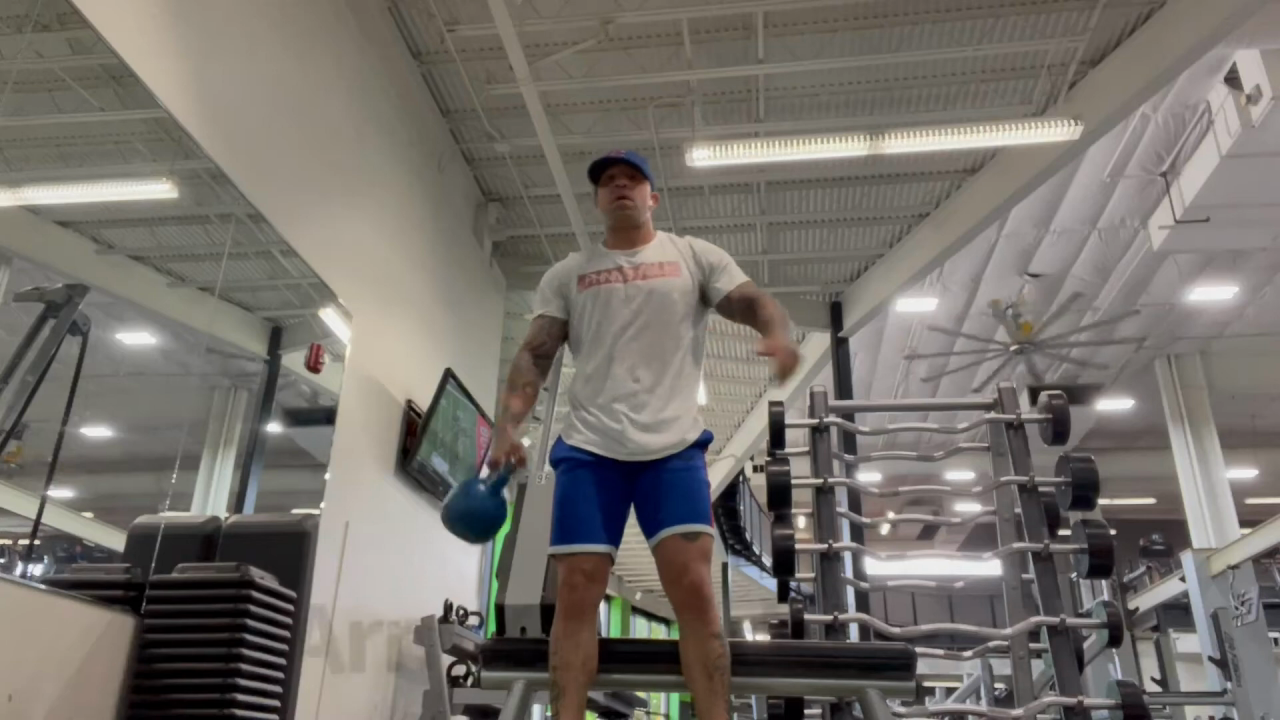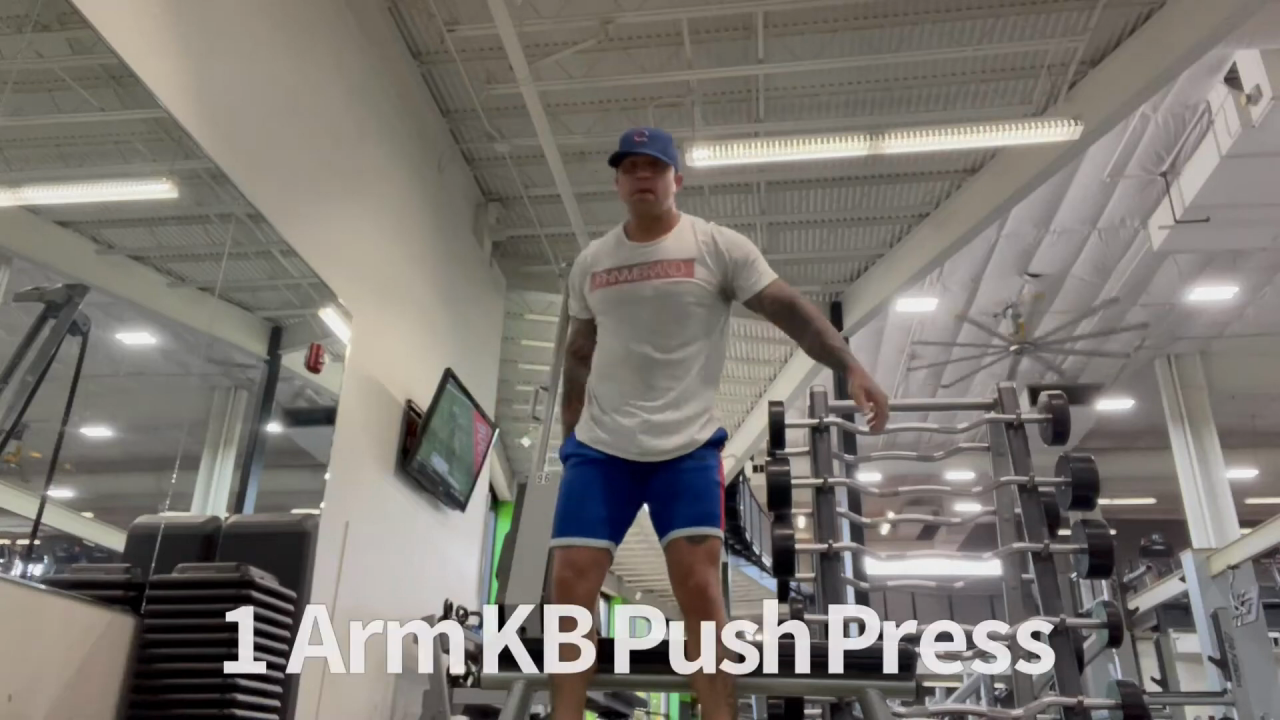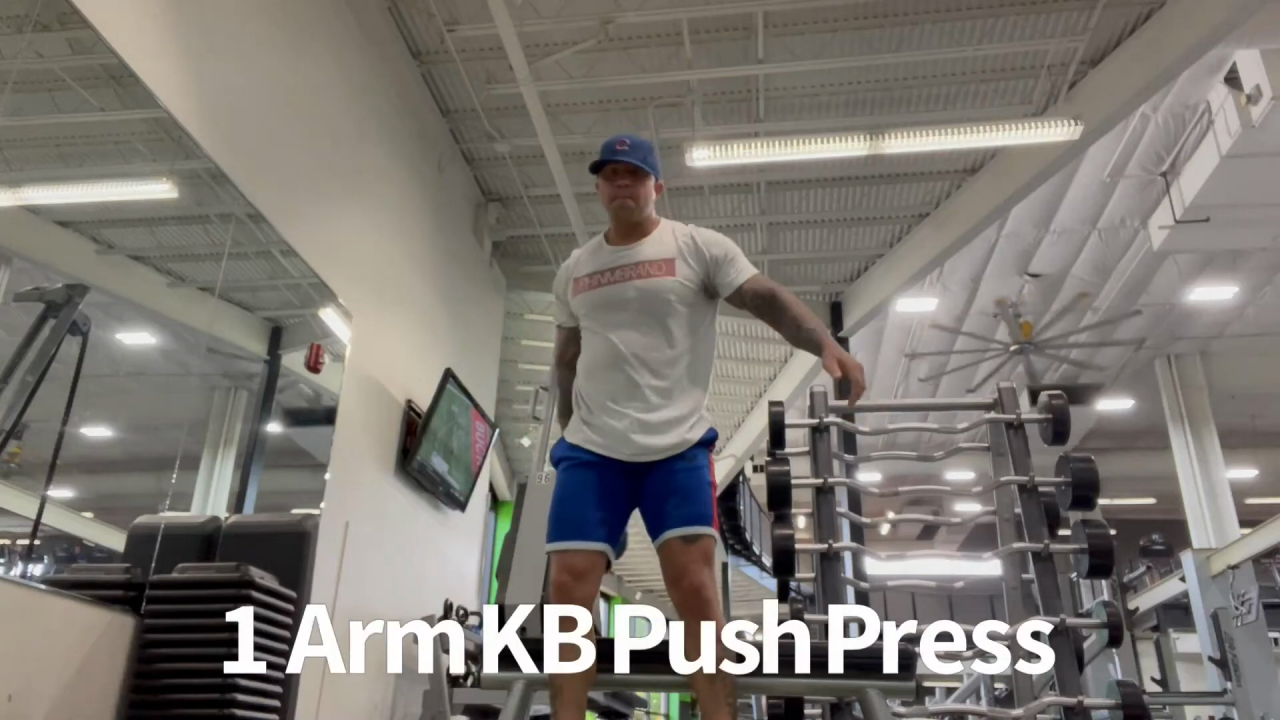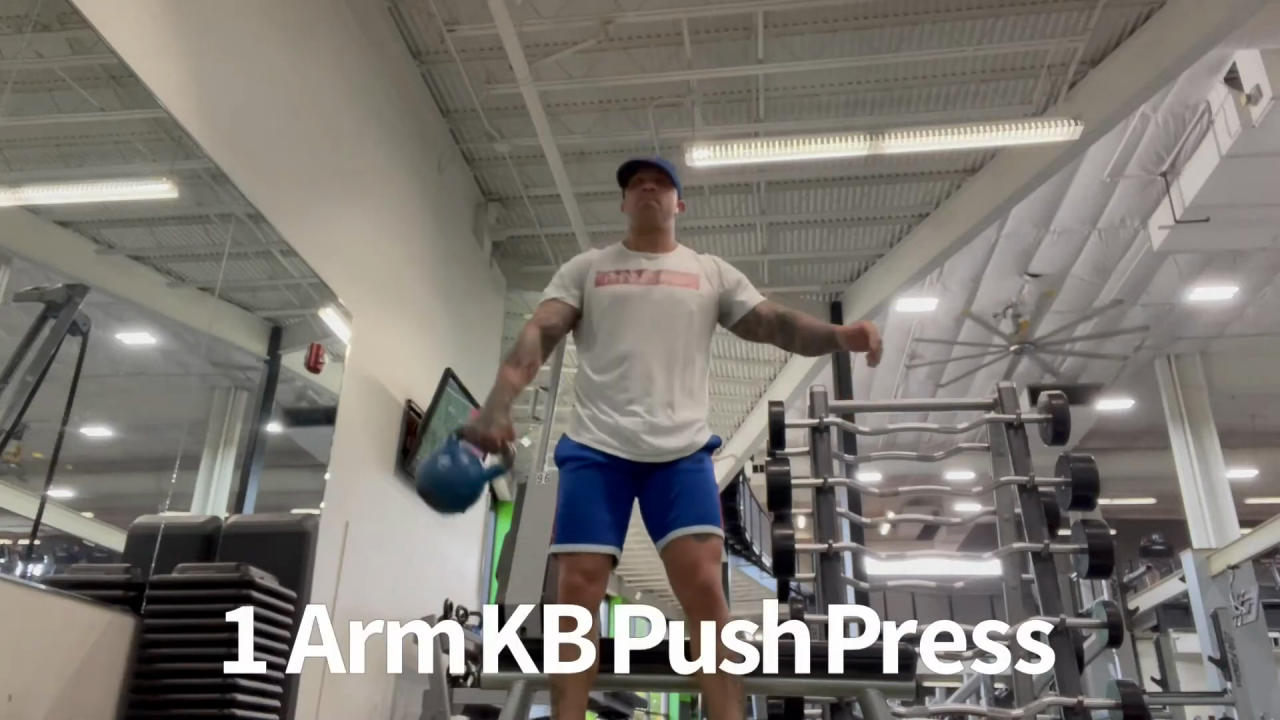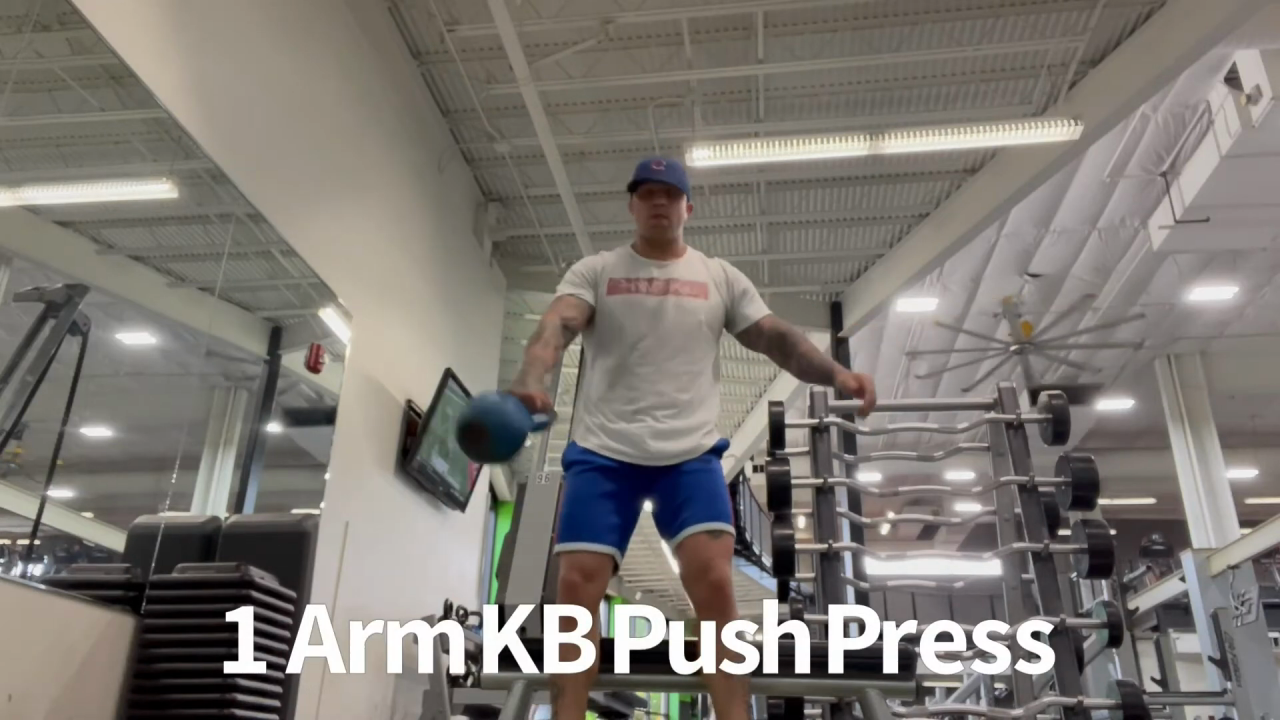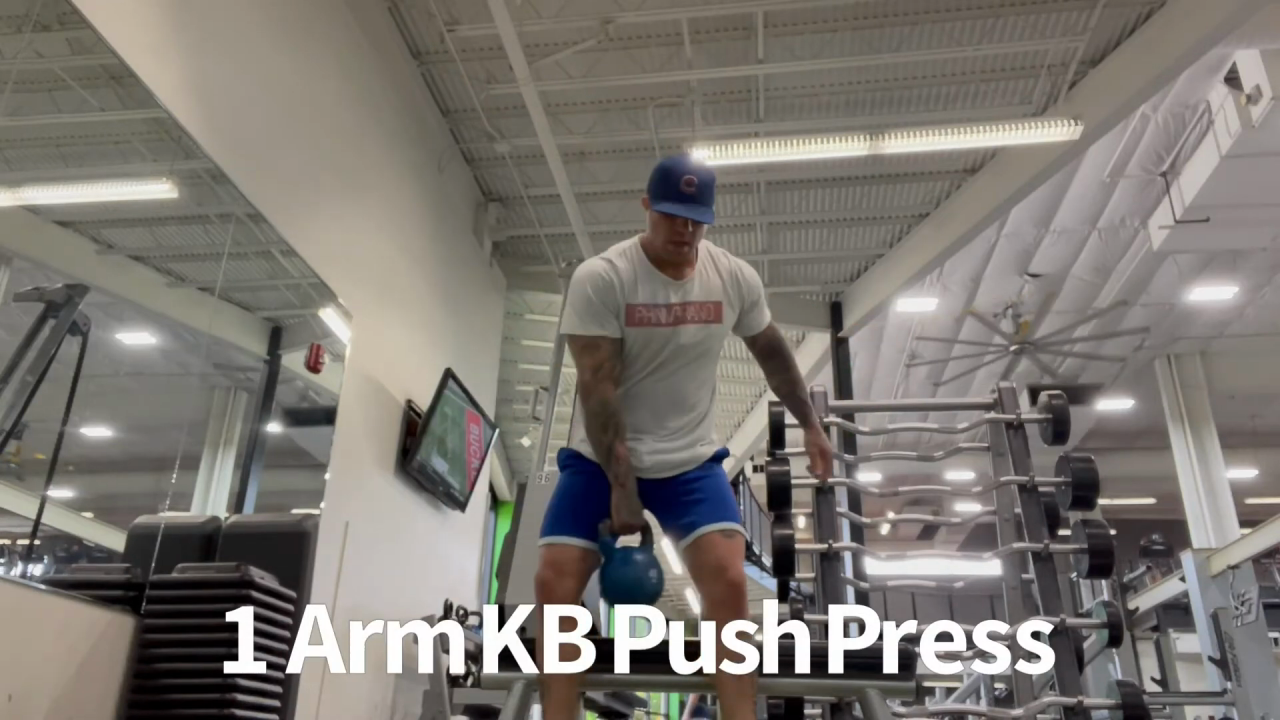
dt=0.4s
person 1, frame 1
left shoulder: (695, 256)
right shoulder: (567, 273)
left elbow: (758, 304)
right elbow: (535, 353)
left wrist: (776, 333)
right wrist: (507, 427)
left hip: (674, 447)
right hip: (588, 449)
left knee: (694, 587)
right knee: (576, 591)
person 1, frame 2
left shoulder: (720, 247)
right shoulder: (591, 262)
left elbow: (790, 310)
left wrist: (854, 368)
right wrist: (568, 442)
left hip: (687, 447)
right hip: (598, 448)
left knee: (699, 589)
right knee: (570, 587)
person 1, frame 3
left shoulder: (700, 247)
right shoulder: (573, 271)
left elbow: (770, 301)
left wrist: (827, 344)
right wrist: (575, 434)
left hip: (678, 447)
right hip: (590, 451)
left knee: (695, 588)
right knee: (568, 589)
person 1, frame 4
left shoulder: (713, 273)
right shoulder: (585, 268)
left elbow: (775, 323)
right elbow: (539, 336)
left wrist: (839, 334)
right wrist: (497, 407)
left hip: (682, 450)
right hip: (595, 448)
left knee: (704, 587)
right knee: (577, 590)
person 1, frame 5
left shoulder: (721, 278)
right shoulder: (594, 270)
left elbow: (777, 338)
right elbow: (557, 324)
left wrist: (838, 373)
right wrist: (530, 377)
left hip: (690, 453)
right hip: (603, 452)
left knee: (713, 585)
right knee: (577, 587)
person 1, frame 6
left shoulder: (736, 277)
right shoulder: (600, 278)
left elbow: (772, 350)
right elbow: (598, 390)
left wrist: (810, 423)
right wrist: (622, 488)
left hip: (692, 462)
right hip: (602, 460)
left knee: (728, 583)
right knee: (555, 585)
